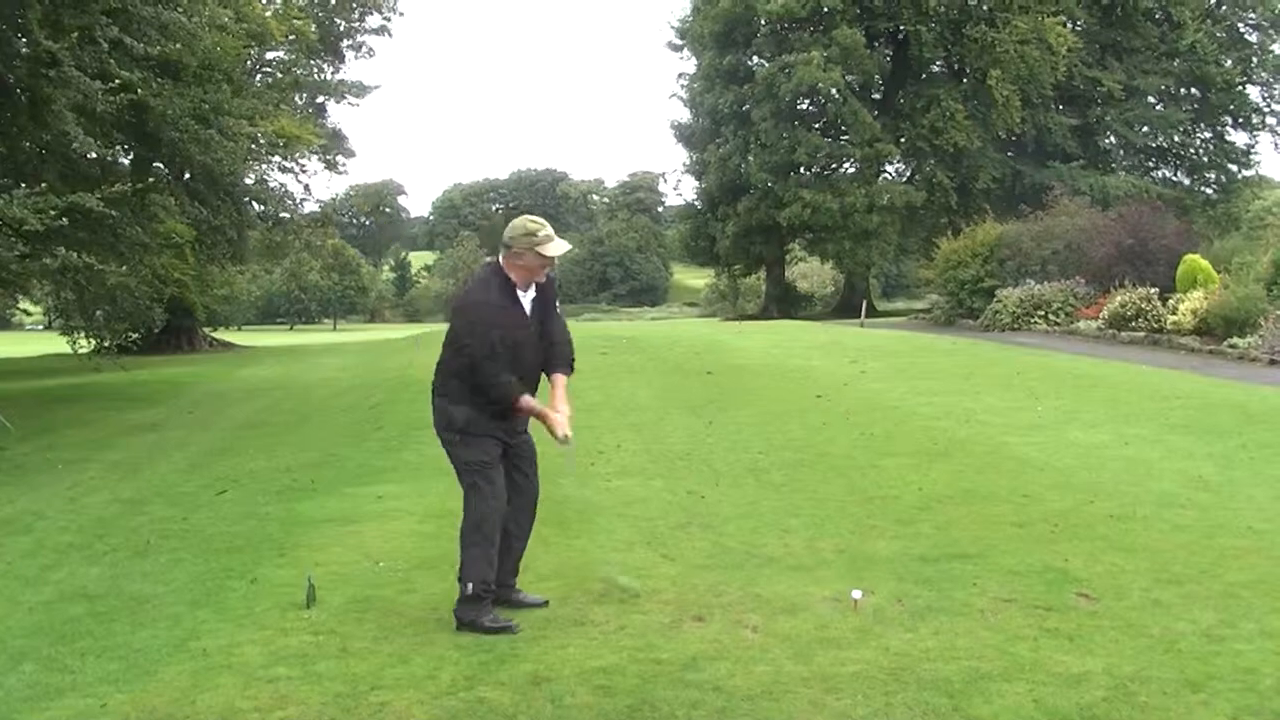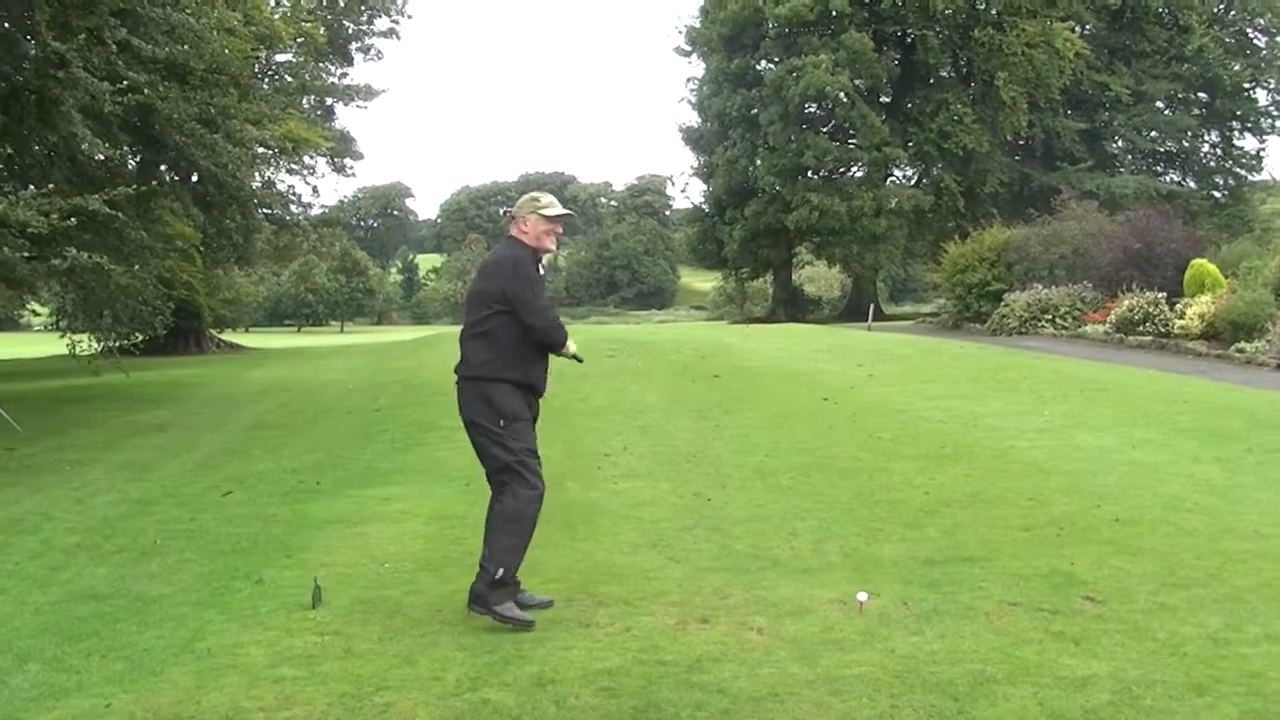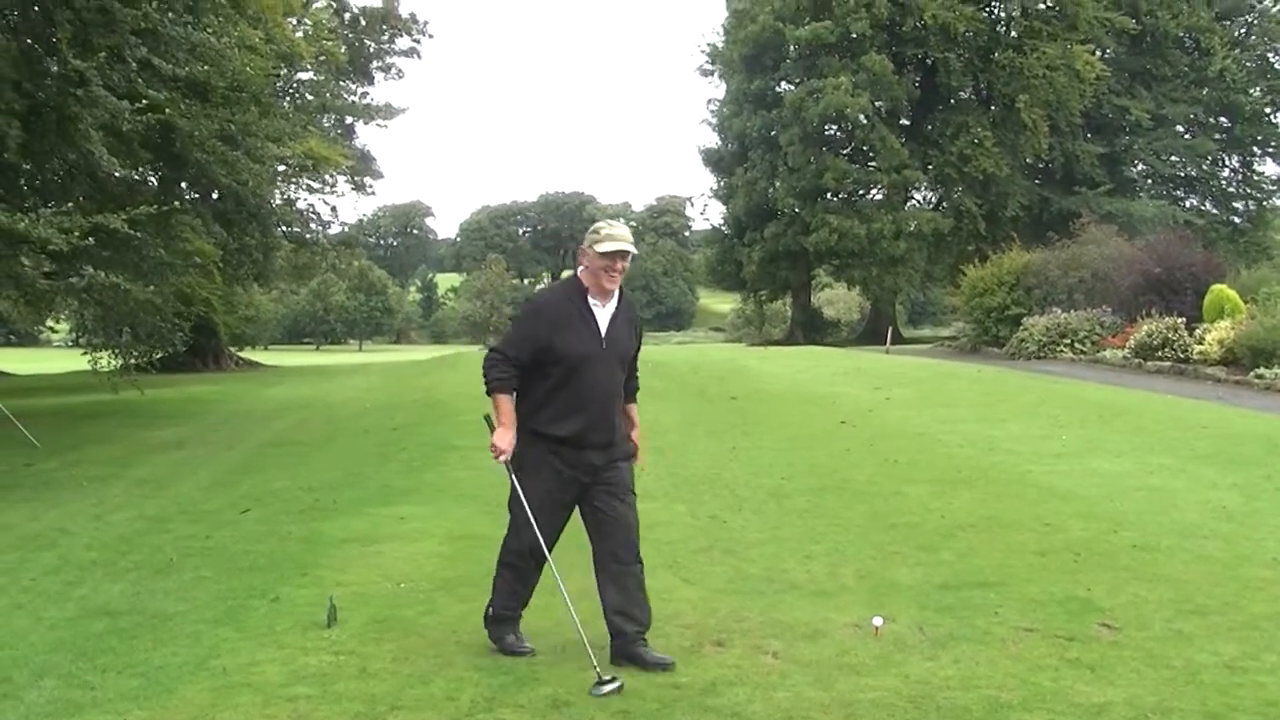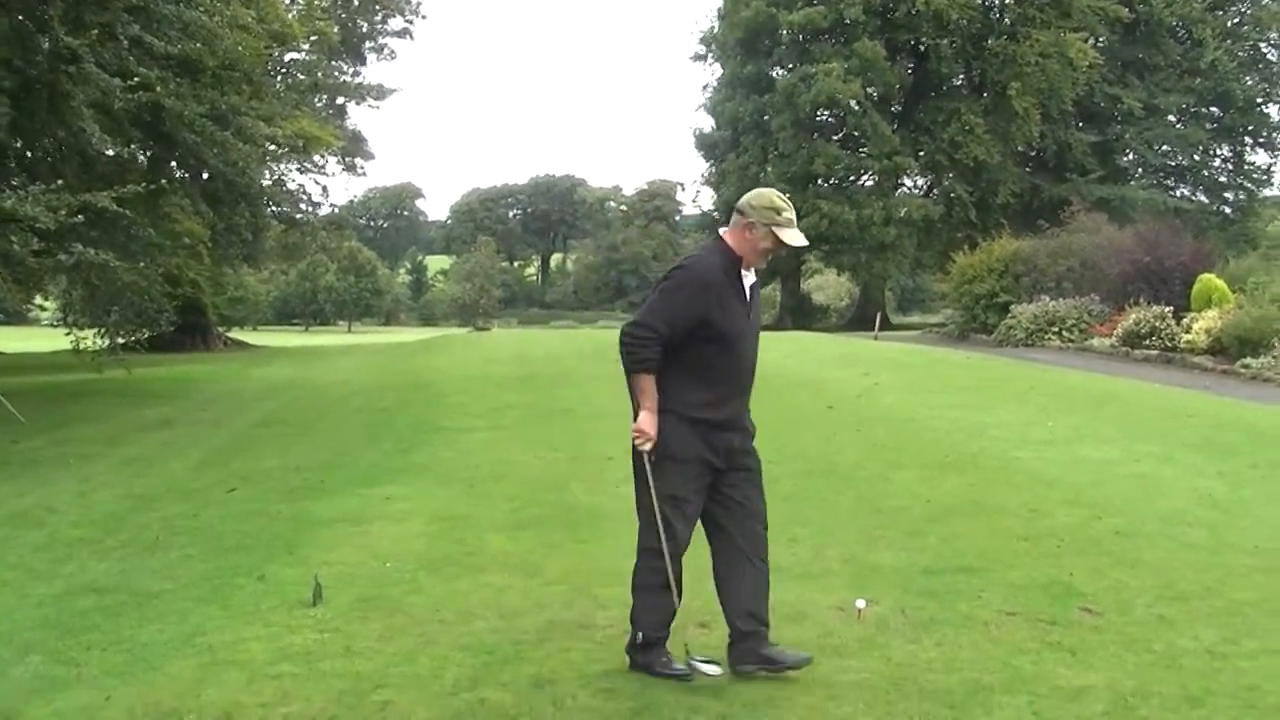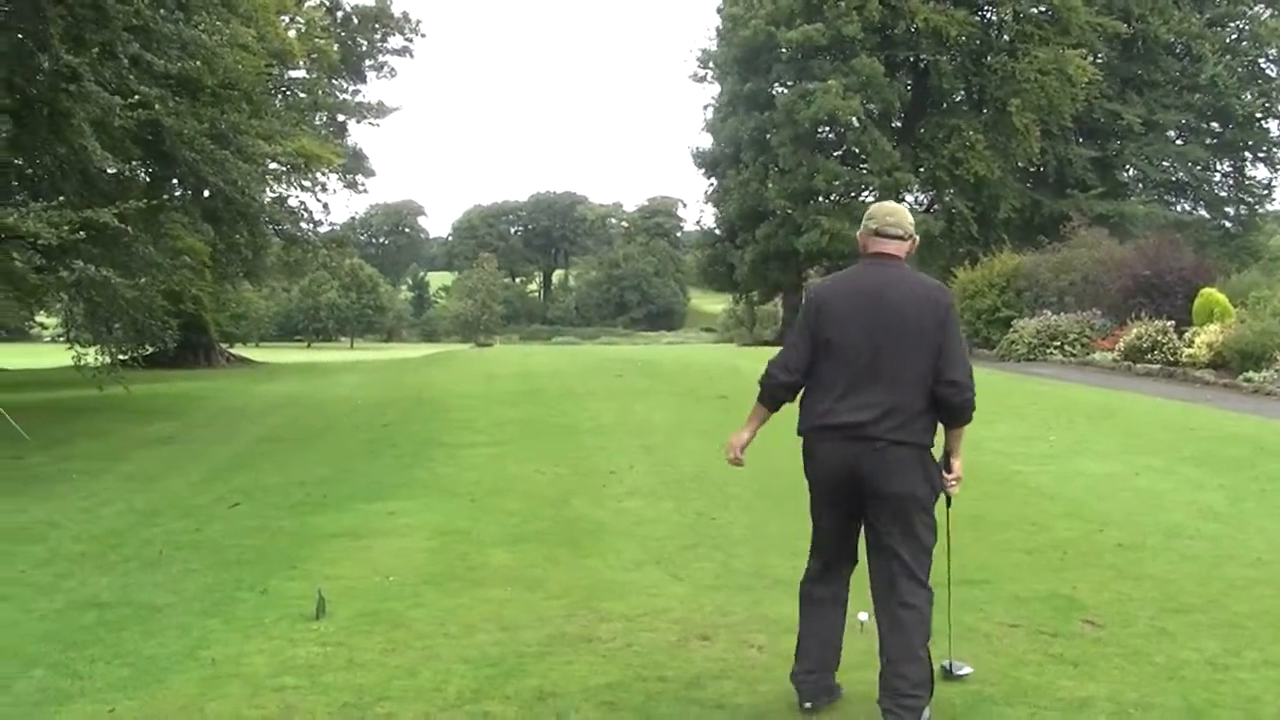
dt=1s
person 1, frame 1
left shoulder: (540, 287)
right shoulder: (482, 302)
left elbow: (557, 345)
right elbow: (493, 378)
left wrist: (559, 405)
right wrist: (543, 412)
left hip: (503, 412)
right hip: (465, 413)
left knee: (521, 497)
right knee: (487, 500)
left ankle: (498, 585)
right ankle: (472, 605)
person 1, frame 2
left shoulder: (525, 263)
right shoulder: (512, 263)
right elbow: (544, 326)
left wrist: (555, 346)
right wrist: (566, 346)
left hip: (513, 394)
right hip: (492, 394)
left knee: (518, 489)
right knee: (522, 487)
left ankle: (505, 585)
right ankle: (490, 589)
person 1, frame 3
left shoulder: (626, 308)
right shoulder: (548, 306)
right elbow: (499, 364)
left wrist: (634, 426)
right wrist: (505, 427)
left hip: (607, 451)
right hip: (547, 448)
left knee: (621, 541)
right knee: (530, 539)
left ankle: (628, 639)
right ankle: (501, 620)
person 1, frame 4
left shoulder: (744, 275)
right shoulder: (698, 274)
right elbow: (638, 338)
right wrist: (647, 410)
left hip: (728, 429)
right hip: (678, 433)
left knee: (746, 533)
right knee: (666, 538)
left ankle: (749, 644)
right ankle: (646, 646)
person 1, frame 5
left shoulder: (825, 293)
right shoulder: (933, 297)
left elbow: (785, 374)
right elbow: (955, 389)
left wrist: (749, 429)
right wrist: (953, 453)
left hip: (827, 451)
right hip: (899, 456)
left knee: (827, 568)
right knee: (902, 584)
